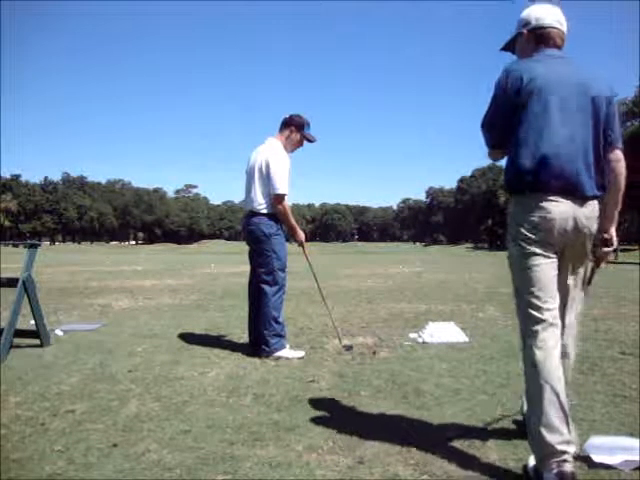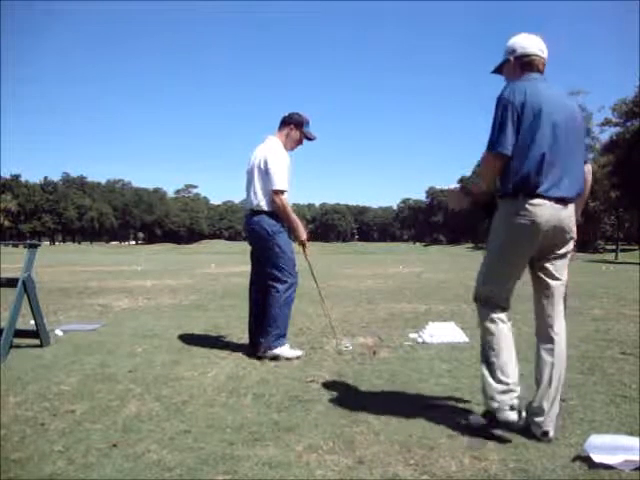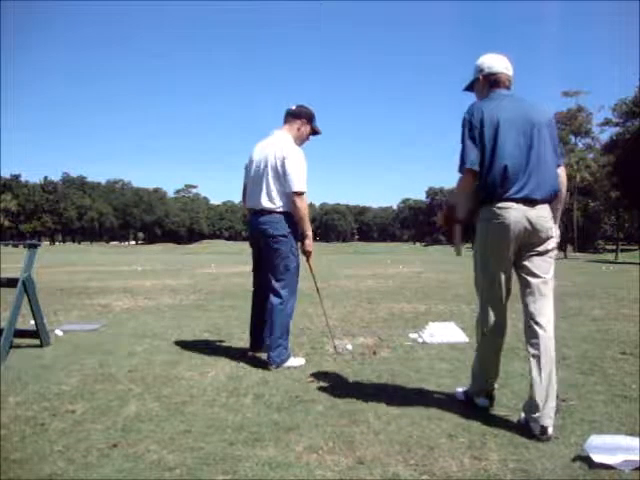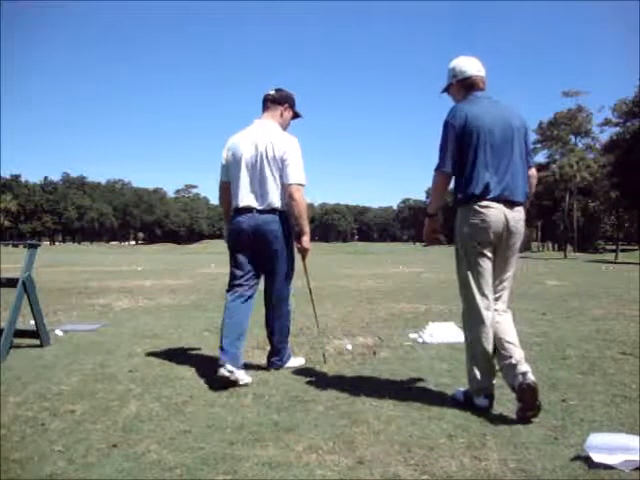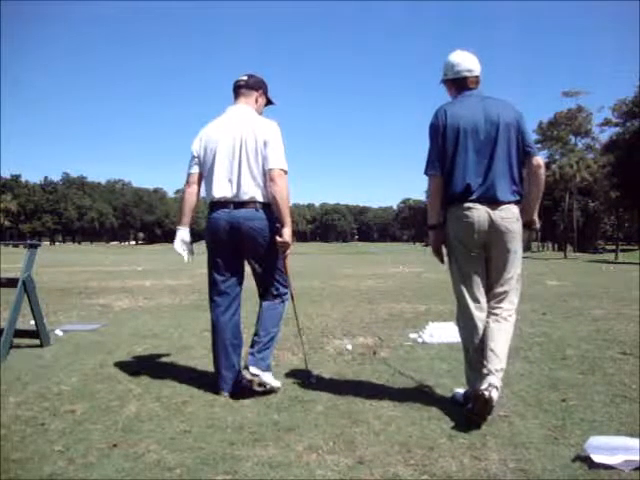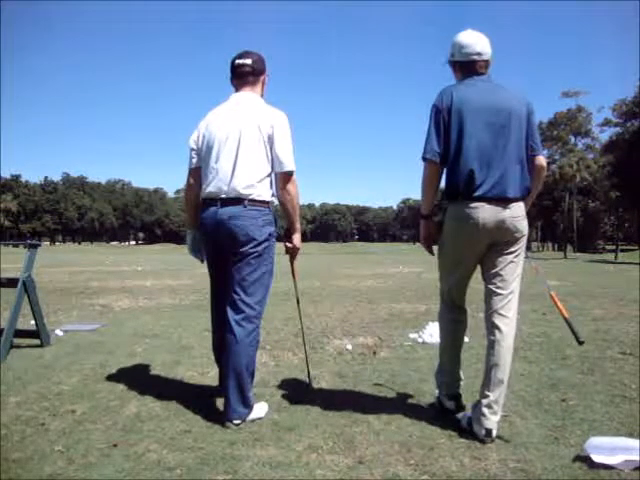
dt=0.5s
person 1, frame 1
left shoulder: (517, 75)
right shoulder: (596, 87)
left elbow: (495, 150)
right elbow: (615, 162)
right wrist: (609, 223)
left hip: (535, 210)
right hip: (584, 213)
left knee: (541, 330)
right knee: (564, 325)
right ankle: (548, 422)
person 1, frame 2
left shoulder: (513, 94)
right shoulder: (571, 105)
left elbow: (497, 159)
right elbow: (586, 173)
left wrist: (466, 191)
left hip: (522, 209)
right hip: (562, 214)
left knee: (492, 302)
right knee: (552, 317)
left ankle: (504, 403)
right ankle: (542, 417)
person 1, frame 3
left shoulder: (478, 112)
right shoulder: (541, 116)
left elbow: (469, 175)
right elbow: (561, 175)
left wrist: (461, 220)
right wrist: (554, 221)
left hip: (498, 215)
right hip: (540, 216)
left knee: (492, 310)
right knee: (541, 314)
left ankle: (482, 391)
right ankle: (541, 414)
person 1, frame 4
left shoulder: (459, 114)
right shoulder: (515, 117)
left elbow: (444, 175)
right elbow: (531, 175)
left wrist: (431, 216)
left hip: (477, 213)
right hip: (513, 214)
left knee: (479, 306)
right knee: (499, 303)
left ankle: (481, 390)
right ankle: (520, 374)
person 1, frame 5
left shoulder: (444, 115)
right shoulder: (509, 111)
left elbow: (436, 178)
right elbow: (536, 165)
left wrist: (434, 227)
right wrist: (531, 210)
left hip: (464, 215)
right hip: (507, 214)
left knee: (472, 307)
right knee: (503, 305)
left ankle: (477, 388)
right ankle: (490, 385)
person 1, frame 6
left shoulder: (448, 99)
right shoulder: (519, 102)
left elbow: (434, 164)
right elbow: (539, 165)
left wrist: (426, 217)
left hip: (465, 212)
right hip: (512, 215)
left knee: (452, 304)
right knee: (502, 315)
left ankle: (450, 393)
right ankle: (487, 417)
person 2, frame 1
left shoulder: (260, 151)
right shoulder: (278, 155)
right elbow: (279, 201)
right wrist: (295, 230)
left hip: (253, 220)
right hip: (268, 224)
left knee: (259, 283)
right knee: (273, 283)
left ankle: (258, 340)
right ankle: (272, 344)
person 2, frame 2
left shoulder: (260, 150)
right shoulder: (277, 153)
right elbow: (278, 198)
right wrist: (297, 227)
left hip: (255, 220)
right hip: (269, 222)
left knee: (261, 283)
right knee: (285, 280)
left ankle: (258, 341)
right ankle: (273, 341)
person 2, frame 3
left shoulder: (259, 147)
right shoulder: (292, 151)
left elbow: (246, 192)
right elbow: (297, 199)
right wrist: (307, 235)
left hip: (256, 221)
right hip: (279, 224)
left knee: (263, 285)
right knee: (283, 290)
left ankle: (259, 340)
right ankle: (278, 355)
person 2, frame 4
left shoulder: (234, 141)
right shoulder: (286, 142)
left elbow: (224, 191)
right elbow: (294, 193)
left wrist: (230, 224)
right wrist: (304, 232)
left hip: (241, 222)
right hip: (274, 223)
left knee: (239, 290)
right knee: (278, 294)
left ankle: (230, 360)
right ankle: (279, 357)
person 2, frame 5
left shoulder: (207, 131)
right shoulder: (265, 126)
left elbow: (192, 185)
right elbow: (276, 179)
left wrist: (183, 227)
right wrist: (286, 225)
left hip: (219, 217)
right hip: (257, 216)
left knee: (224, 299)
right knee: (275, 291)
left ankle: (228, 378)
right ankle: (257, 363)
person 2, frame 6
left shoulder: (208, 120)
right shoulder: (272, 118)
left elbow: (193, 182)
right elbow: (286, 181)
left wrist: (192, 228)
right wrist: (295, 229)
left hip: (211, 215)
right hip: (252, 217)
left knee: (222, 307)
right knee: (245, 311)
left ankle: (228, 383)
right ankle: (238, 406)
